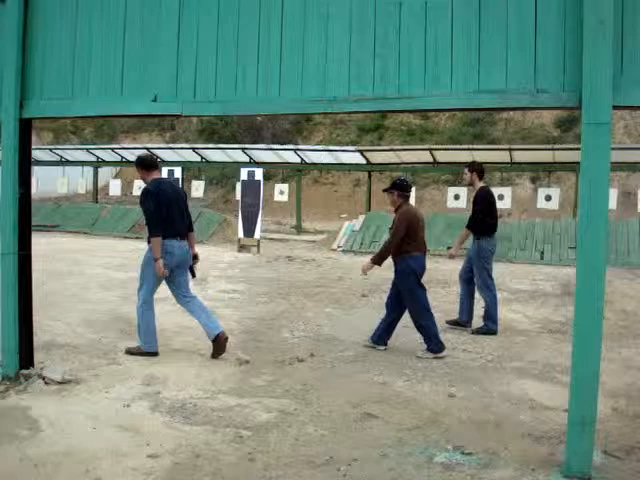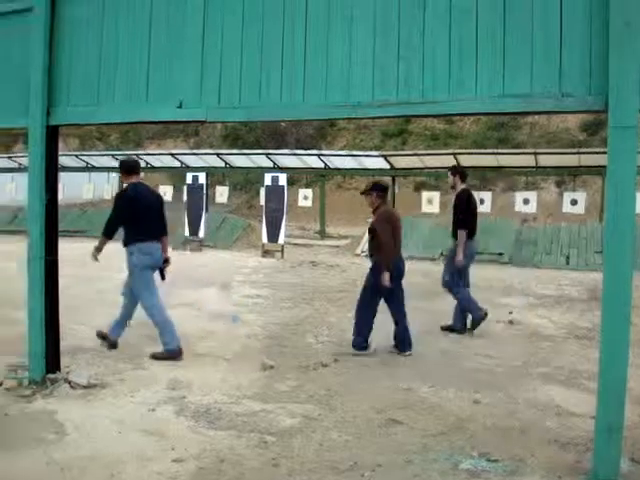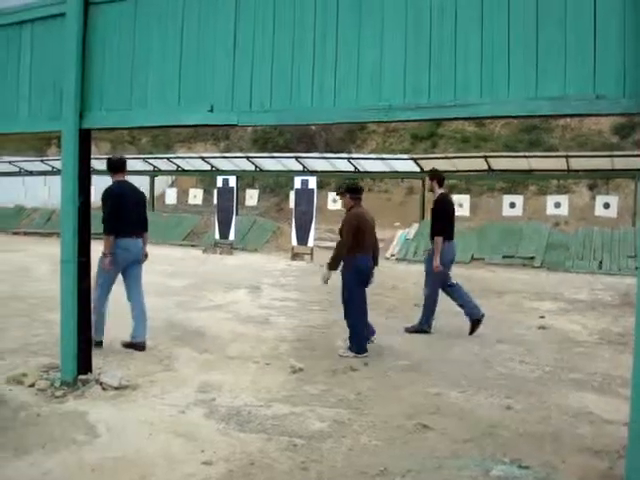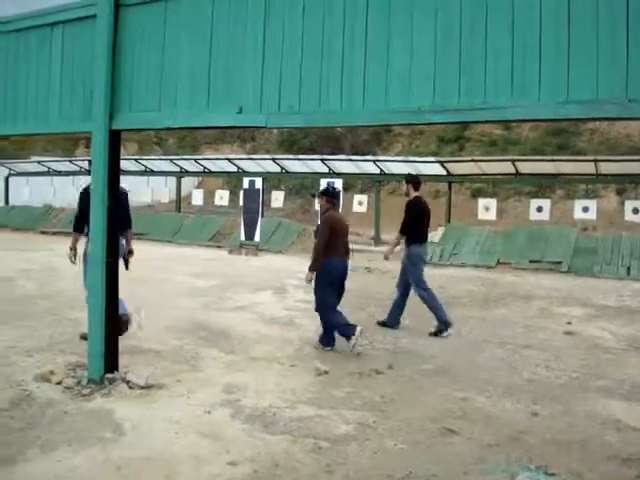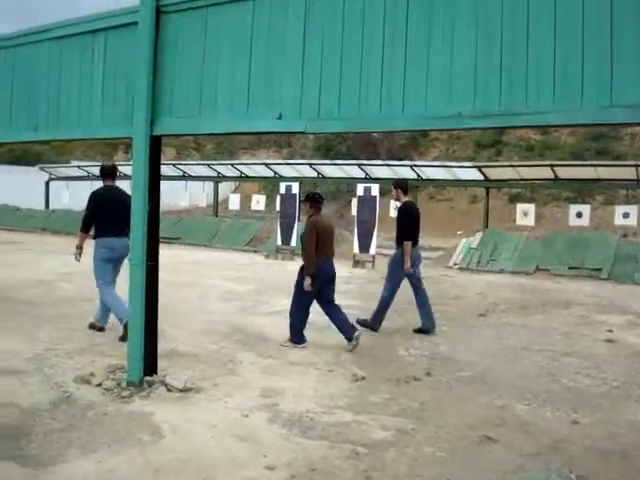
dt=0.5s
person 1, frame 1
left shoulder: (149, 191)
right shoulder: (176, 188)
left elbow: (154, 227)
right elbow: (188, 221)
left wrist: (157, 258)
right wrist: (192, 249)
left hip: (164, 248)
right hip: (182, 247)
left knee: (145, 296)
right knee: (185, 296)
left ankle: (148, 346)
right ankle: (216, 332)
person 1, frame 2
left shoulder: (125, 194)
right shoulder: (154, 194)
left elbow: (113, 224)
right elbow: (163, 227)
left wrist: (98, 248)
right wrist: (165, 253)
left hip: (139, 251)
right hip: (155, 250)
left knee: (150, 300)
right knee: (130, 293)
left ankle: (172, 347)
right ankle: (113, 335)
person 1, frame 3
left shoulder: (111, 192)
right shoulder: (139, 192)
left elbow: (109, 225)
left wrist: (106, 253)
right wrist: (143, 248)
left hip: (121, 245)
right hip: (137, 245)
left knee: (100, 292)
right knee: (135, 294)
left ankle: (96, 336)
right ankle: (138, 339)
person 1, frame 4
left shoulder: (88, 192)
right shoulder: (121, 193)
left elbow: (80, 221)
right elbow: (126, 221)
left wrist: (73, 246)
right wrist: (128, 244)
right hip: (116, 244)
right ankle: (122, 314)
person 1, frame 5
left shoulder: (97, 195)
right shoulder: (126, 197)
left elbow: (87, 223)
right elbow: (132, 224)
left wrist: (79, 246)
right wrist: (130, 246)
left hip: (104, 244)
right hip: (123, 243)
left knee: (104, 286)
right knee: (108, 284)
left ankle: (127, 320)
right ankle: (100, 322)
person 2, frame 1
left shoulder: (404, 214)
right shoulder: (412, 212)
left elbow: (392, 242)
left wrist: (373, 262)
left hip: (407, 264)
right hip: (413, 261)
left knee: (418, 307)
right knee: (394, 303)
left ankle: (436, 347)
right ankle: (379, 339)
person 2, frame 2
left shoulder: (382, 214)
right shoulder: (390, 213)
left elbow: (386, 244)
left wrist: (385, 271)
left hip: (384, 265)
right hip: (396, 263)
left knee: (366, 304)
right knee: (397, 306)
left ankle: (360, 344)
right ankle: (403, 346)
person 2, frame 3
left shoulder: (353, 216)
right shoulder: (366, 215)
left elbow: (343, 245)
right elbow: (374, 243)
left wrist: (330, 268)
right wrist: (372, 265)
left hip: (354, 264)
right hip: (365, 262)
left knee: (354, 305)
right knee: (353, 303)
left ankle: (357, 348)
right ankle: (367, 332)
person 2, frame 4
left shoulder: (327, 218)
right shoulder: (341, 219)
left elbow: (320, 246)
left wrist: (311, 270)
left hip: (328, 265)
right hip: (340, 264)
left knee: (325, 306)
right knee: (326, 304)
left ankle: (351, 331)
right ankle: (327, 341)
person 2, frame 5
left shoulder: (312, 223)
right shoulder: (328, 223)
left elbow: (309, 251)
left wrist: (307, 276)
left hip: (315, 269)
right hip: (328, 267)
left knee: (299, 305)
right knee: (329, 304)
left ankle: (296, 339)
right ankle: (351, 332)
person 3, frame 1
left shoulder: (482, 195)
right shoulder: (484, 193)
left elbow: (472, 224)
left wrist: (456, 247)
left hip: (483, 243)
right hip: (480, 242)
left knee: (485, 284)
right knee: (466, 277)
left ankle: (490, 325)
right ankle: (464, 318)
person 3, frame 2
left shoulder: (462, 196)
right shoulder: (468, 195)
left elbow: (462, 226)
left wrist: (459, 251)
left hip: (462, 245)
right hip: (466, 245)
left knee: (449, 281)
right knee: (460, 283)
left ankle: (477, 312)
right ankle: (459, 324)
person 3, frame 3
left shoulder: (440, 202)
right shoulder: (446, 199)
left elbow: (438, 232)
left wrist: (435, 257)
left hip: (441, 248)
right hip: (449, 247)
left knee: (430, 286)
right knee: (447, 284)
left ankle: (424, 325)
right ankle: (474, 313)
person 3, frame 4
left shoulder: (412, 204)
right shoulder: (424, 204)
left elbow: (405, 229)
left wrist: (391, 249)
left hip: (413, 250)
right hip: (419, 248)
left knee: (421, 288)
right knee: (403, 286)
left ankle: (444, 322)
right ankle: (392, 320)
person 3, frame 5
left shoulder: (404, 209)
right shoulder: (414, 207)
left elbow: (406, 236)
left wrist: (407, 259)
left hip: (404, 253)
right hip: (415, 252)
left knee: (389, 289)
right knee: (418, 289)
left ankle: (374, 322)
right ankle: (428, 325)
